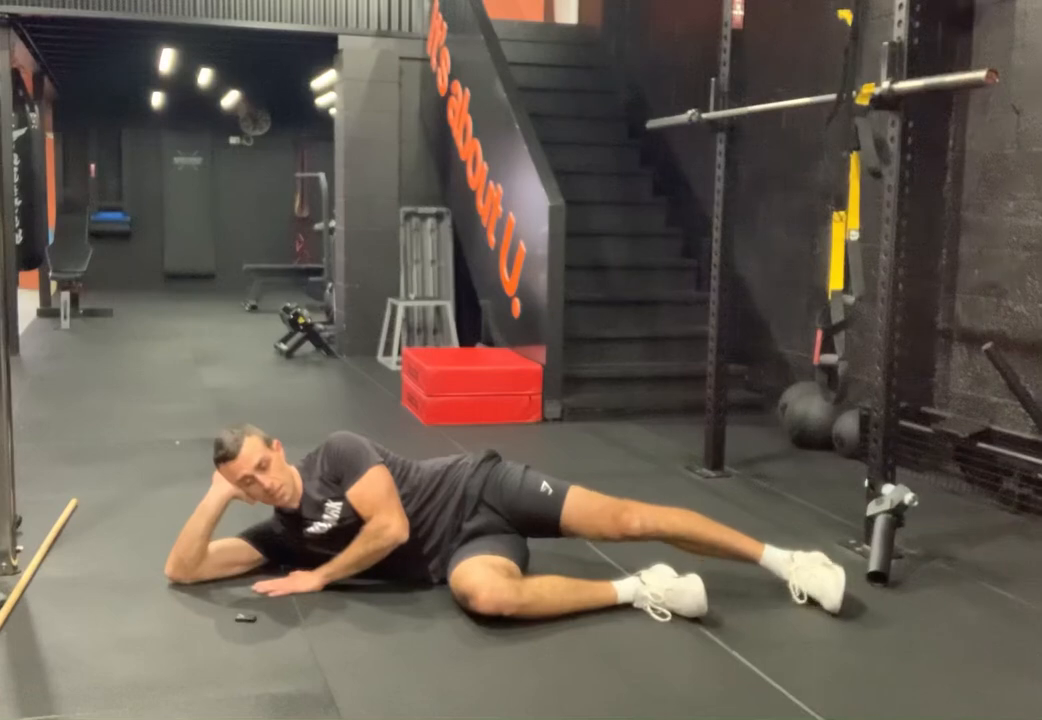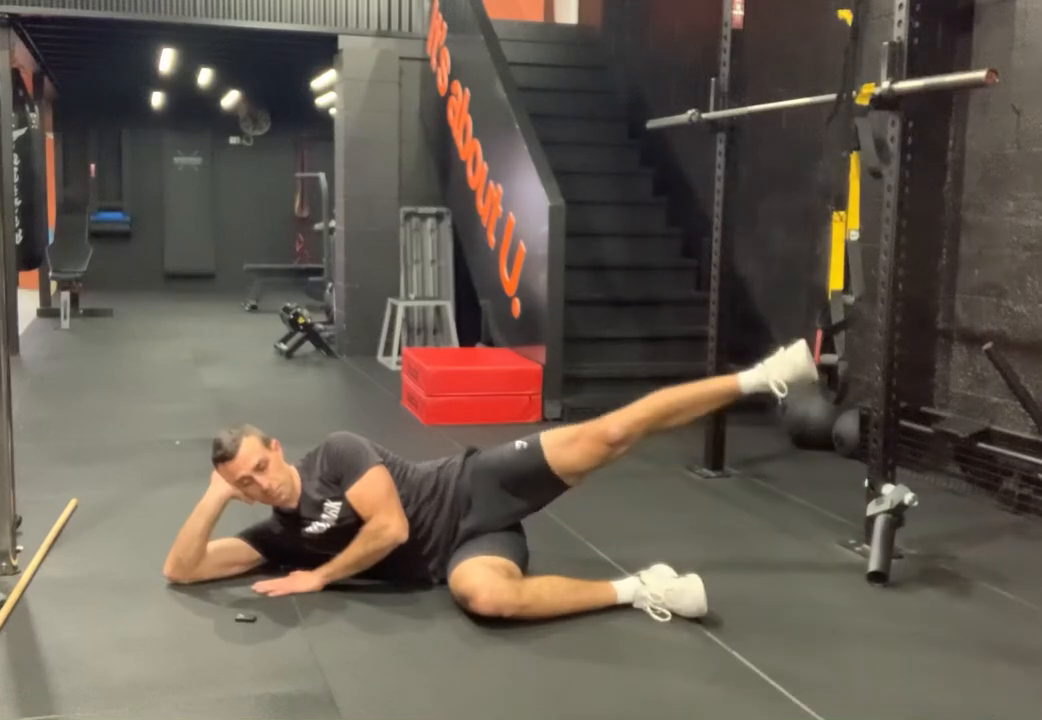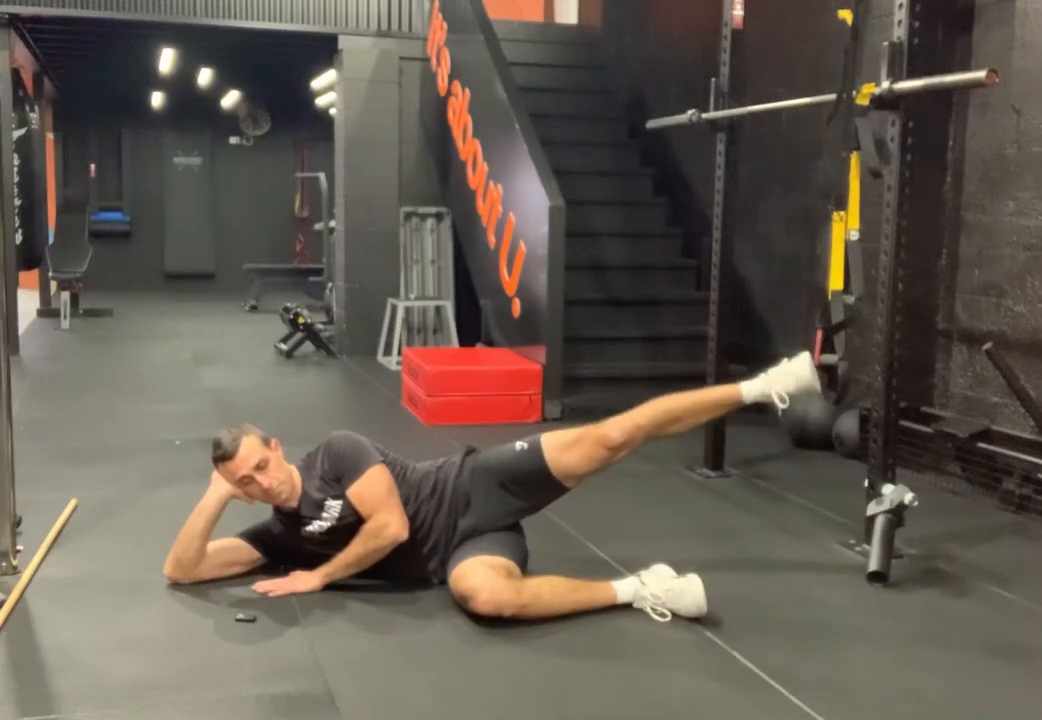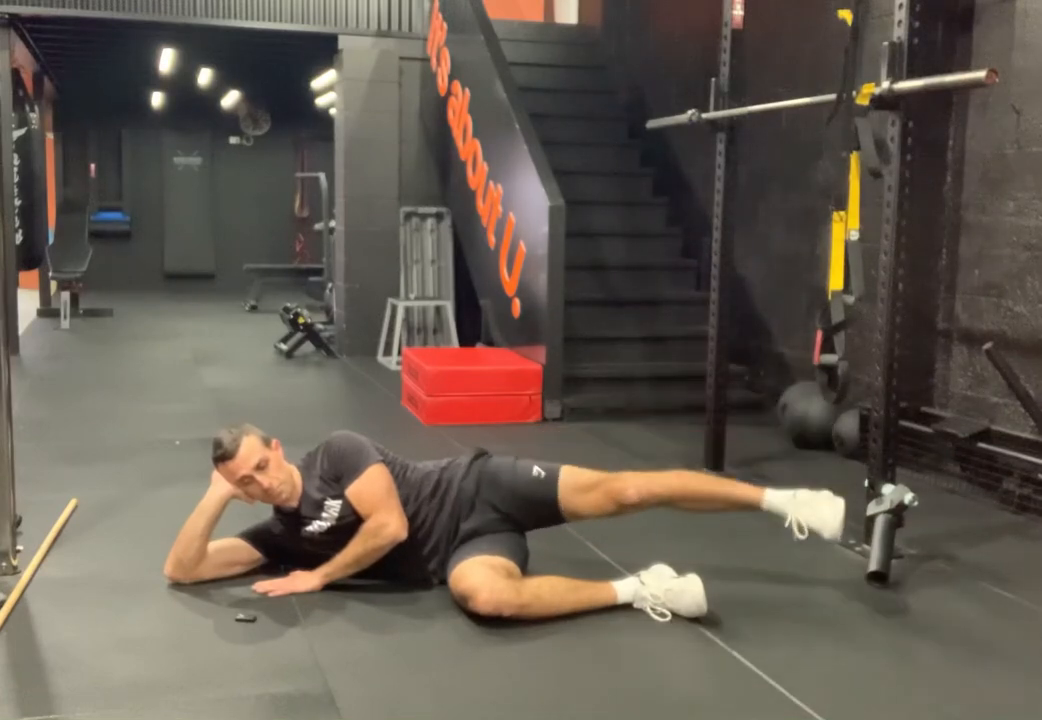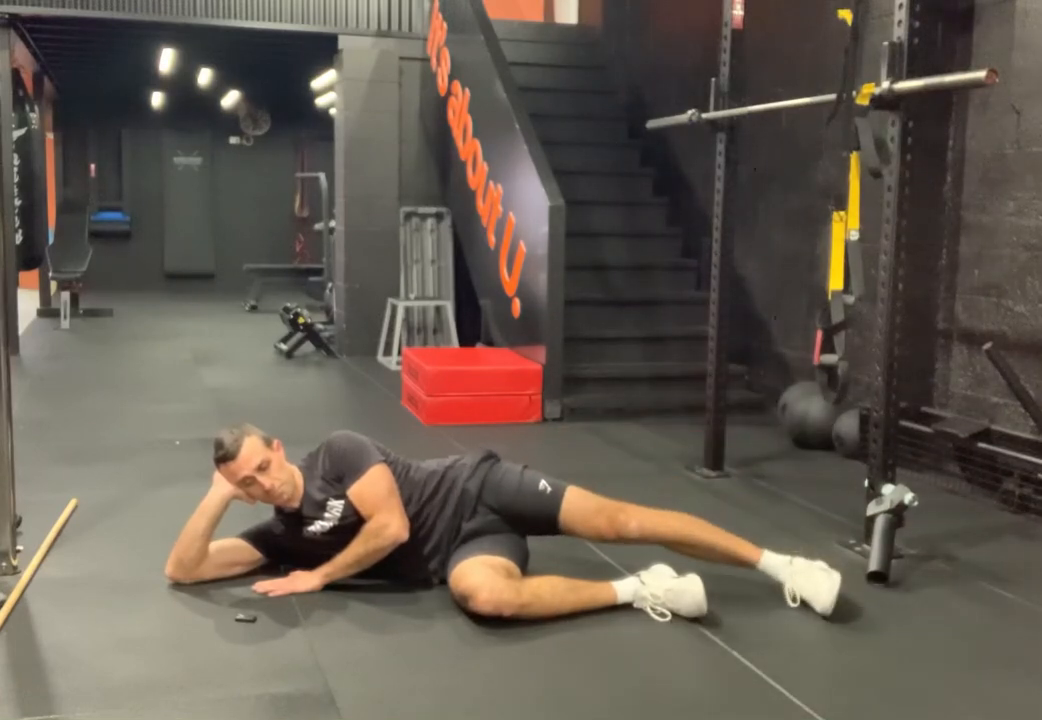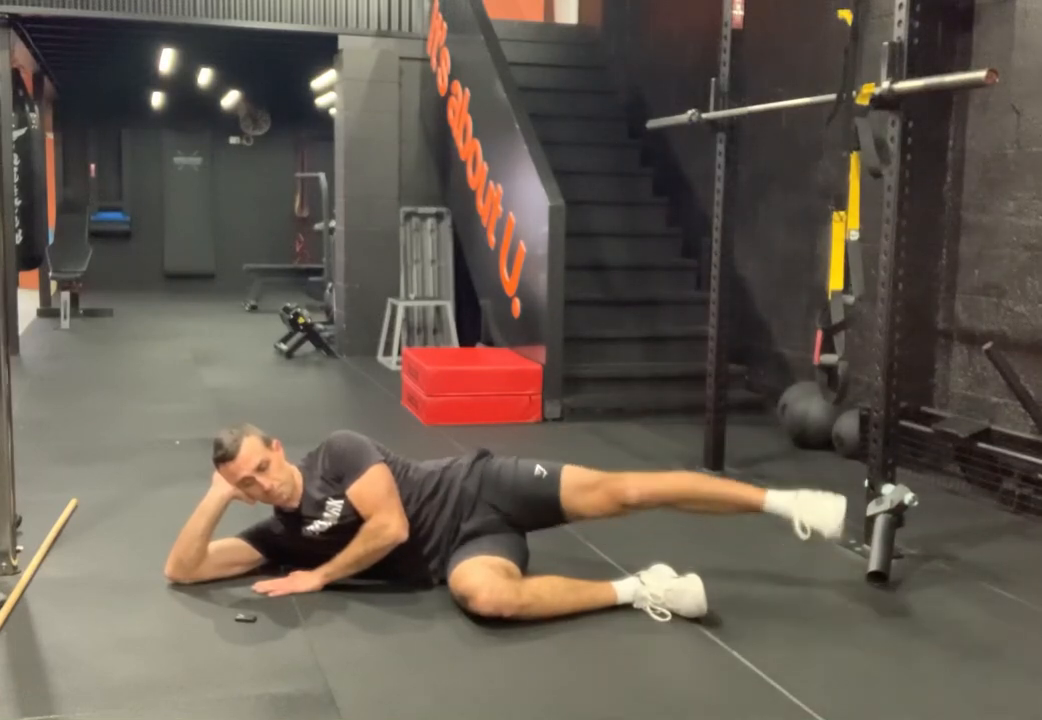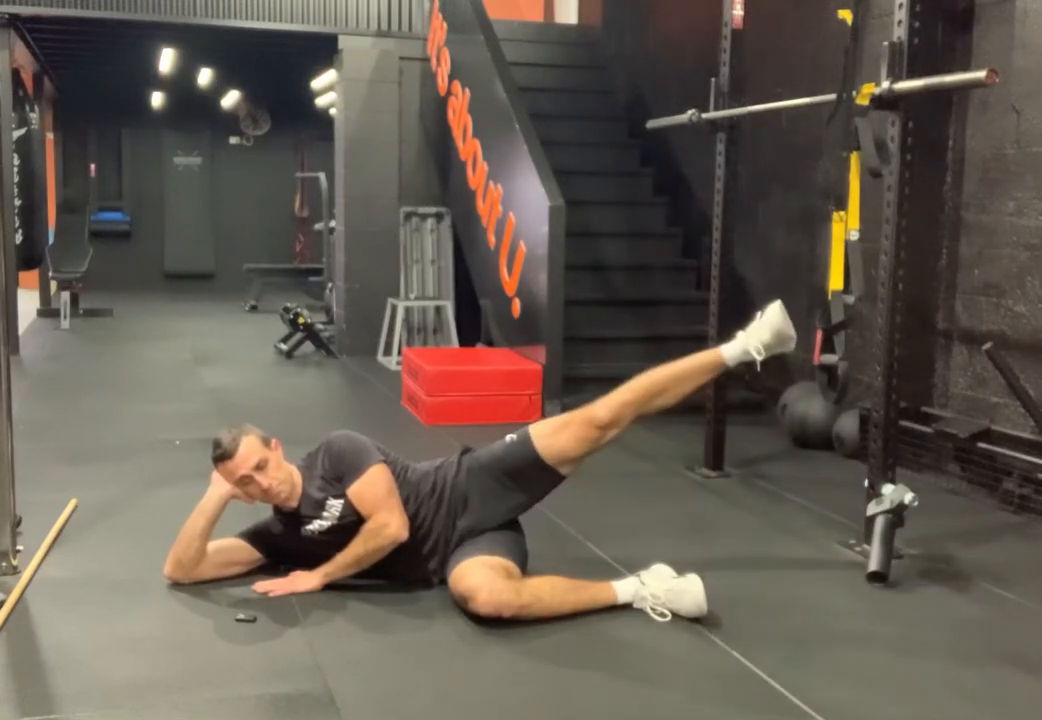
dt=0.7s
person 1, frame 1
left shoulder: (338, 452)
right shoulder: (281, 533)
left elbow: (391, 528)
right elbow: (183, 569)
left wrist: (321, 577)
right wrist: (215, 499)
left hip: (482, 491)
right hip: (459, 549)
left knee: (623, 515)
right knee: (486, 594)
left ankle: (780, 559)
right ankle: (637, 590)
person 1, frame 2
left shoulder: (338, 453)
right shoulder: (282, 534)
left elbow: (392, 527)
right elbow: (181, 569)
left wrist: (320, 577)
right wrist: (214, 496)
left hip: (476, 486)
right hip: (465, 548)
left knee: (605, 436)
right knee: (485, 594)
left ankle: (756, 381)
right ankle: (635, 589)
person 1, frame 3
left shoulder: (337, 451)
right shoulder: (281, 535)
left elbow: (391, 525)
right elbow: (181, 569)
left wrist: (321, 578)
right wrist: (215, 496)
left hip: (475, 487)
right hip: (460, 550)
left knee: (610, 437)
right knee: (484, 595)
left ankle: (760, 389)
right ankle: (635, 589)
person 1, frame 4
left shoulder: (339, 451)
right shoulder: (280, 534)
left elbow: (389, 525)
right elbow: (182, 569)
left wrist: (320, 577)
right wrist: (215, 495)
left hip: (478, 489)
right hip: (463, 549)
left knee: (618, 489)
right knee: (483, 594)
left ankle: (779, 500)
right ankle: (635, 590)
person 1, frame 5
left shoulder: (340, 451)
right shoulder: (281, 533)
left elbow: (391, 526)
right elbow: (183, 568)
left wrist: (320, 576)
right wrist: (217, 496)
left hip: (478, 490)
right hip: (457, 551)
left knee: (614, 517)
right knee: (483, 594)
left ankle: (778, 564)
right ankle: (636, 590)
person 1, frame 6
left shoulder: (338, 451)
right shoulder: (280, 534)
left elbow: (390, 527)
right elbow: (182, 570)
left wrist: (318, 578)
right wrist: (215, 496)
left hip: (477, 490)
right hip: (460, 549)
left knee: (618, 491)
right knee: (486, 595)
left ankle: (783, 503)
right ankle: (637, 591)
person 1, frame 7
left shoulder: (337, 452)
right shoulder: (281, 534)
left elbow: (391, 526)
right elbow: (182, 569)
left wrist: (319, 578)
right wrist: (215, 495)
left hip: (471, 489)
right hip: (456, 552)
left knee: (596, 421)
right knee: (484, 595)
left ankle: (741, 348)
right ankle: (635, 589)
